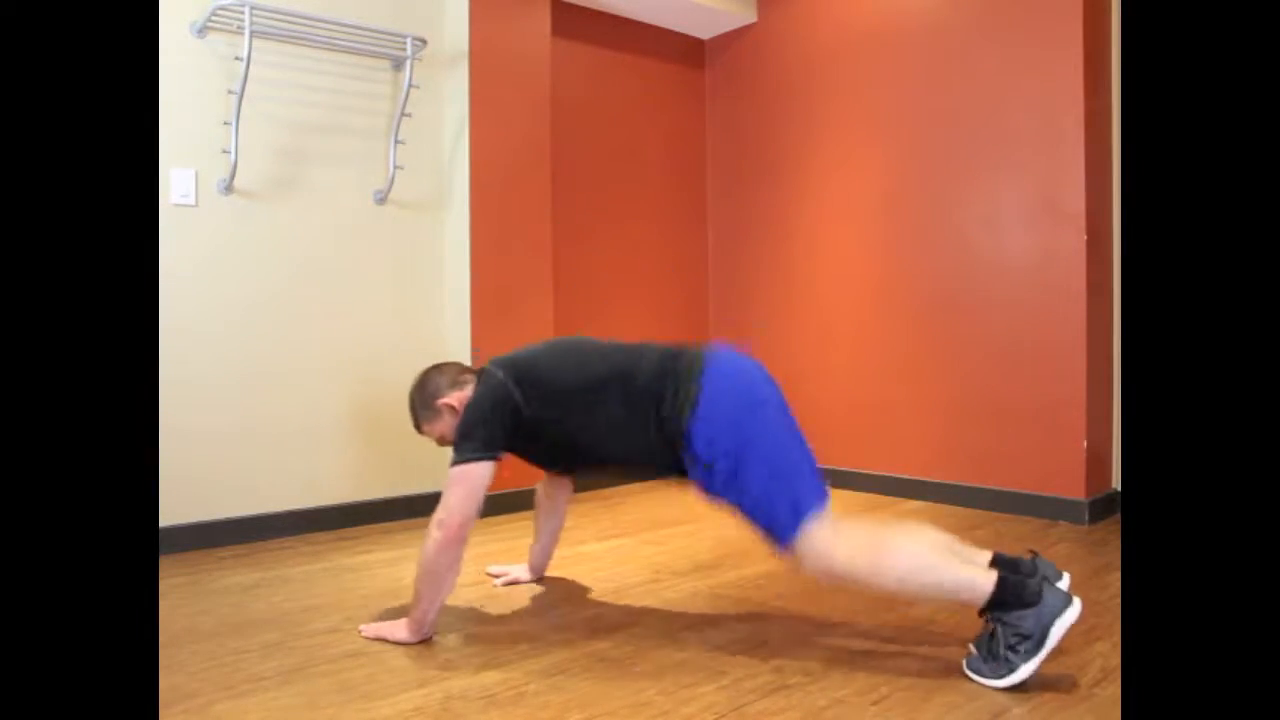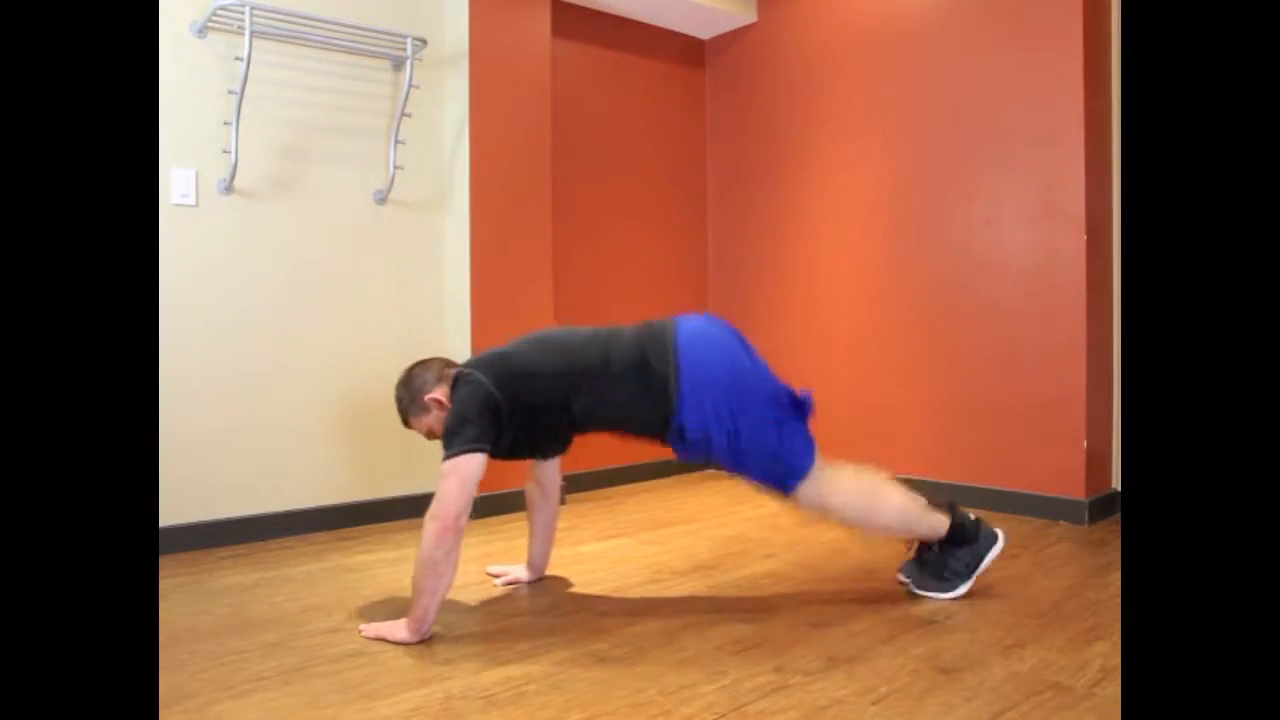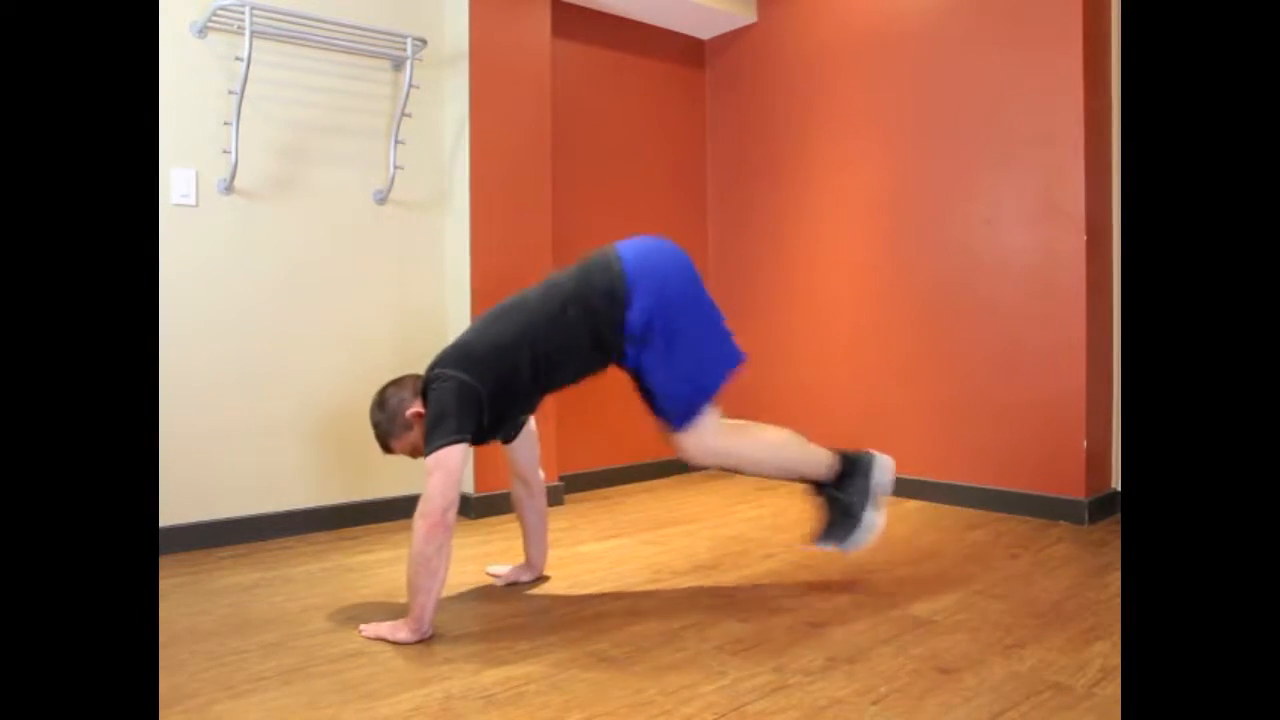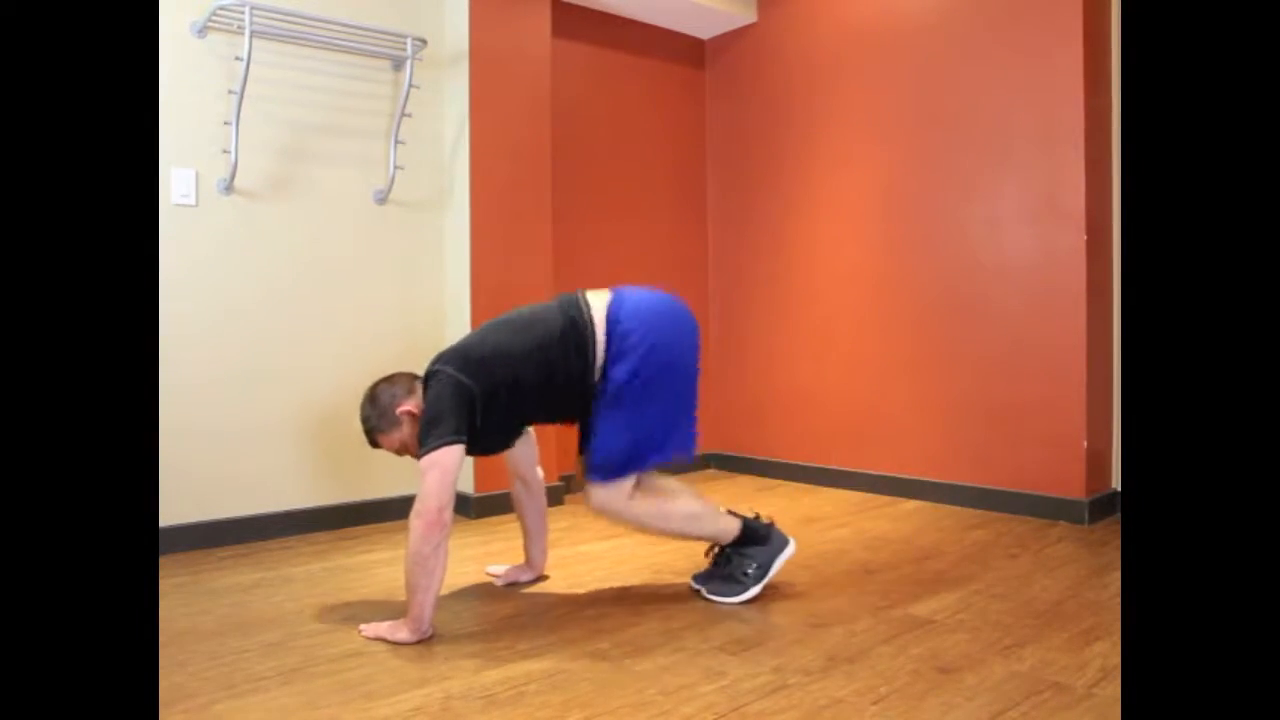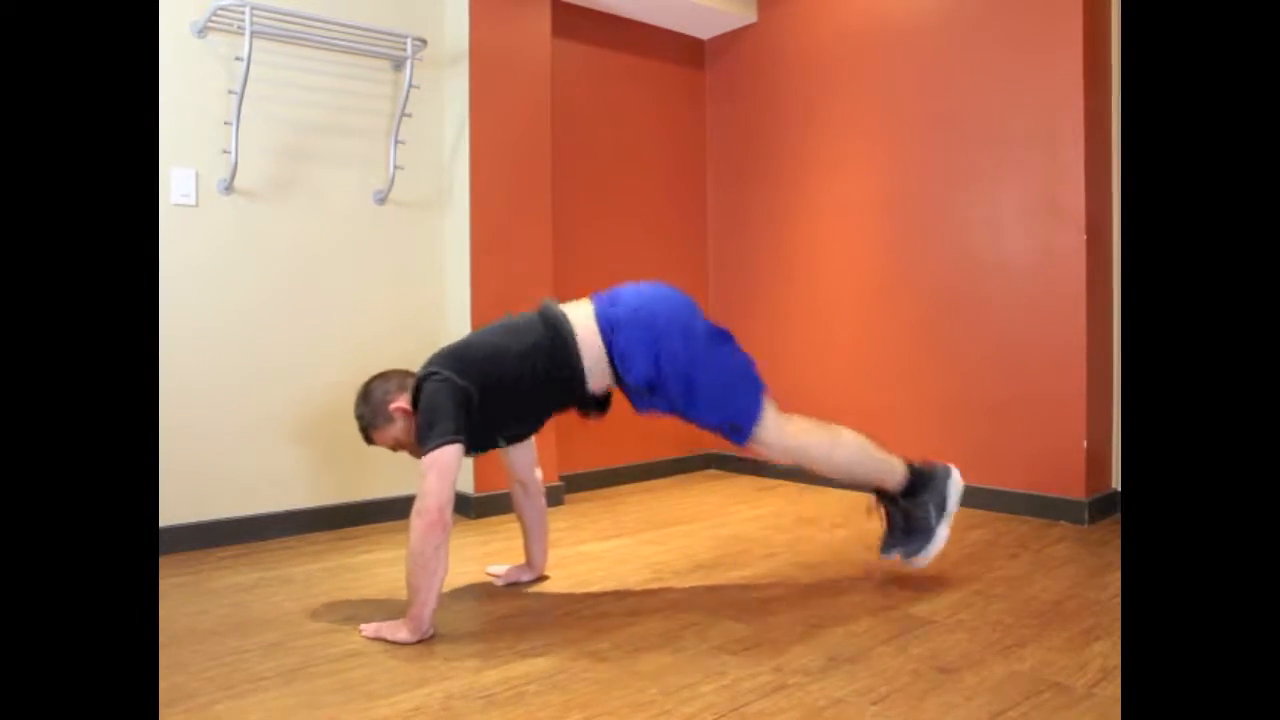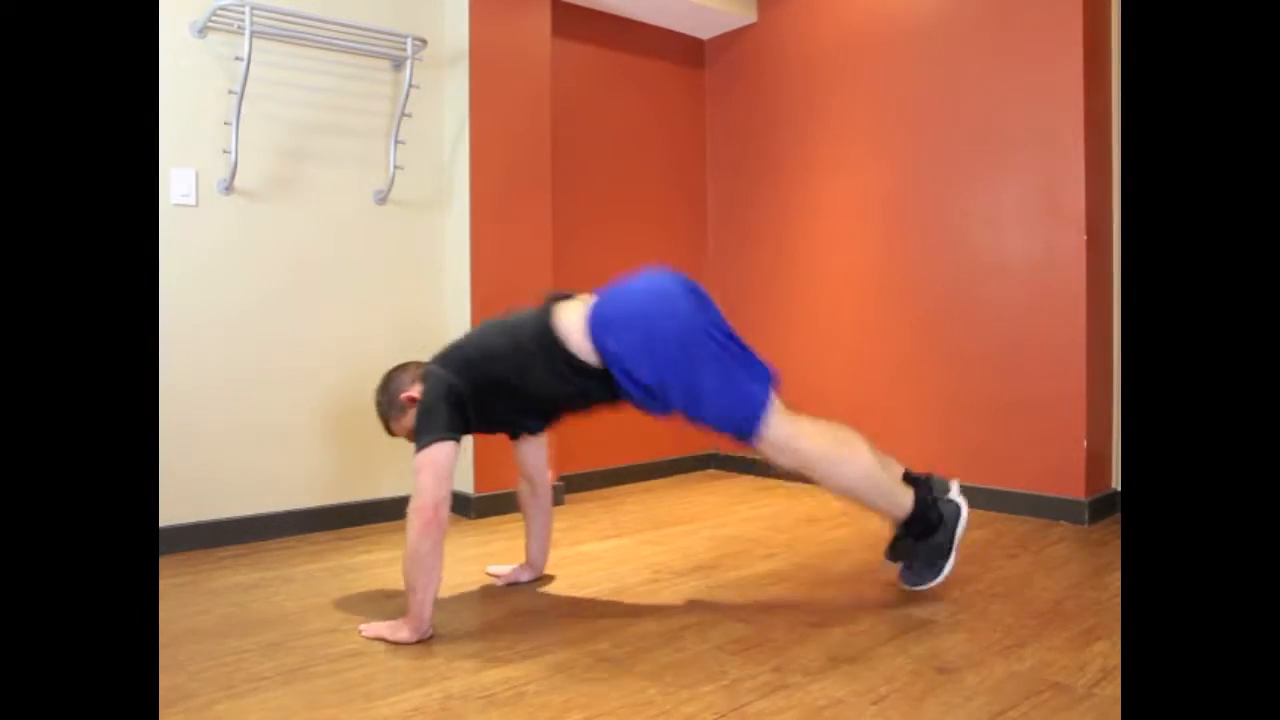
dt=0.4s
person 1, frame 1
left shoulder: (488, 405)
right shoulder: (522, 396)
left elbow: (451, 524)
right elbow: (558, 475)
left wrist: (417, 623)
right wrist: (537, 567)
left hip: (716, 409)
right hip: (716, 388)
left knee: (823, 548)
right knee: (829, 537)
left ankle: (1021, 596)
right ankle: (1009, 570)
person 1, frame 2
left shoulder: (473, 396)
right shoulder: (509, 379)
left elbow: (446, 519)
right elbow: (544, 472)
left wrist: (417, 624)
right wrist: (535, 565)
left hip: (700, 384)
right hip: (698, 348)
left knee: (812, 490)
right knee: (806, 481)
left ankle: (961, 533)
right ankle: (943, 519)
person 1, frame 3
left shoulder: (453, 392)
right shoulder: (486, 387)
left elbow: (436, 511)
right elbow: (526, 470)
left wrist: (417, 625)
right wrist: (533, 564)
left hip: (651, 283)
right hip: (646, 284)
left knee: (698, 441)
right knee: (693, 431)
left ankle: (849, 471)
right ankle: (844, 480)
person 1, frame 4
left shoulder: (447, 397)
right shoulder: (479, 395)
left elbow: (431, 515)
right elbow: (528, 474)
left wrist: (413, 626)
right wrist: (534, 564)
left hip: (645, 334)
right hip: (637, 328)
left knee: (606, 497)
right knee: (626, 481)
left ankle: (754, 538)
right ankle: (738, 530)
person 1, frame 5
left shoulder: (440, 392)
right shoulder: (482, 387)
left elbow: (432, 515)
right elbow: (525, 473)
left wrist: (413, 622)
right wrist: (532, 561)
left hip: (642, 330)
right hip: (638, 326)
left knee: (769, 437)
right knee: (762, 435)
left ankle: (923, 482)
right ankle: (903, 491)
person 1, frame 6
left shoulder: (443, 391)
right shoulder: (481, 385)
left elbow: (429, 509)
right elbow: (536, 468)
left wrist: (415, 621)
right wrist: (533, 562)
left hip: (646, 325)
right hip: (654, 308)
left knee: (782, 442)
right knee: (779, 432)
left ankle: (928, 514)
right ankle: (919, 501)
